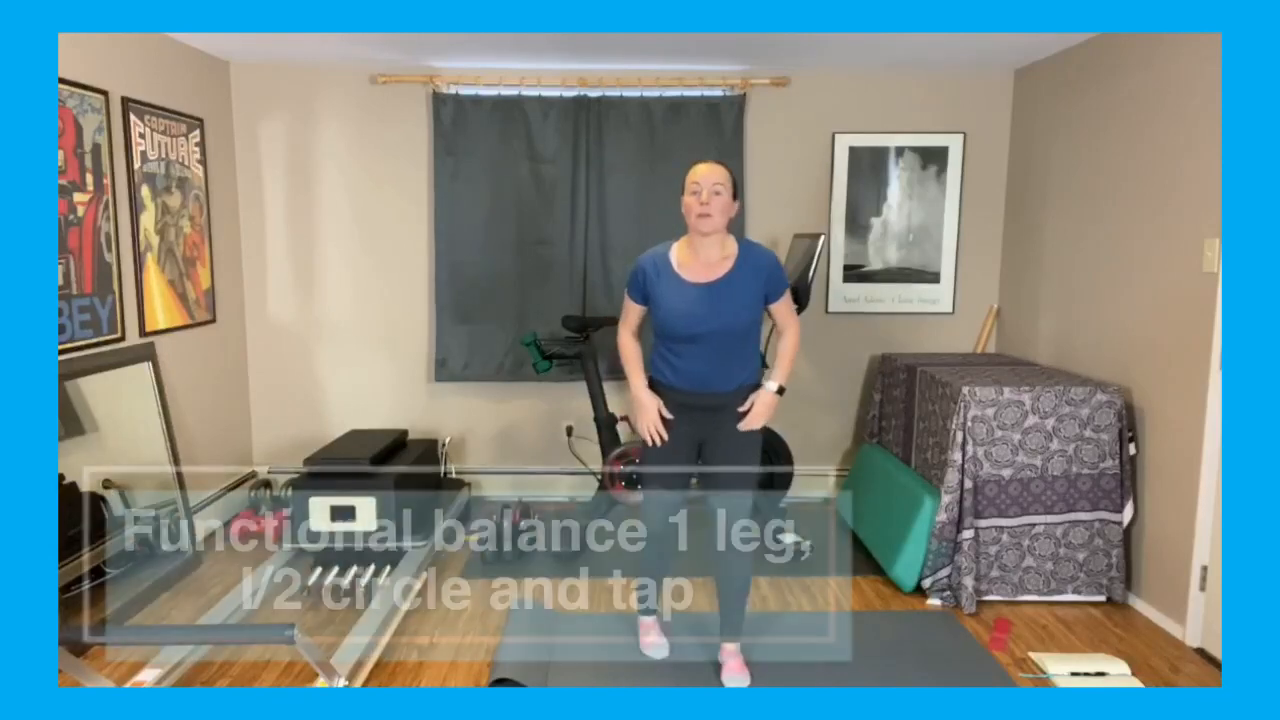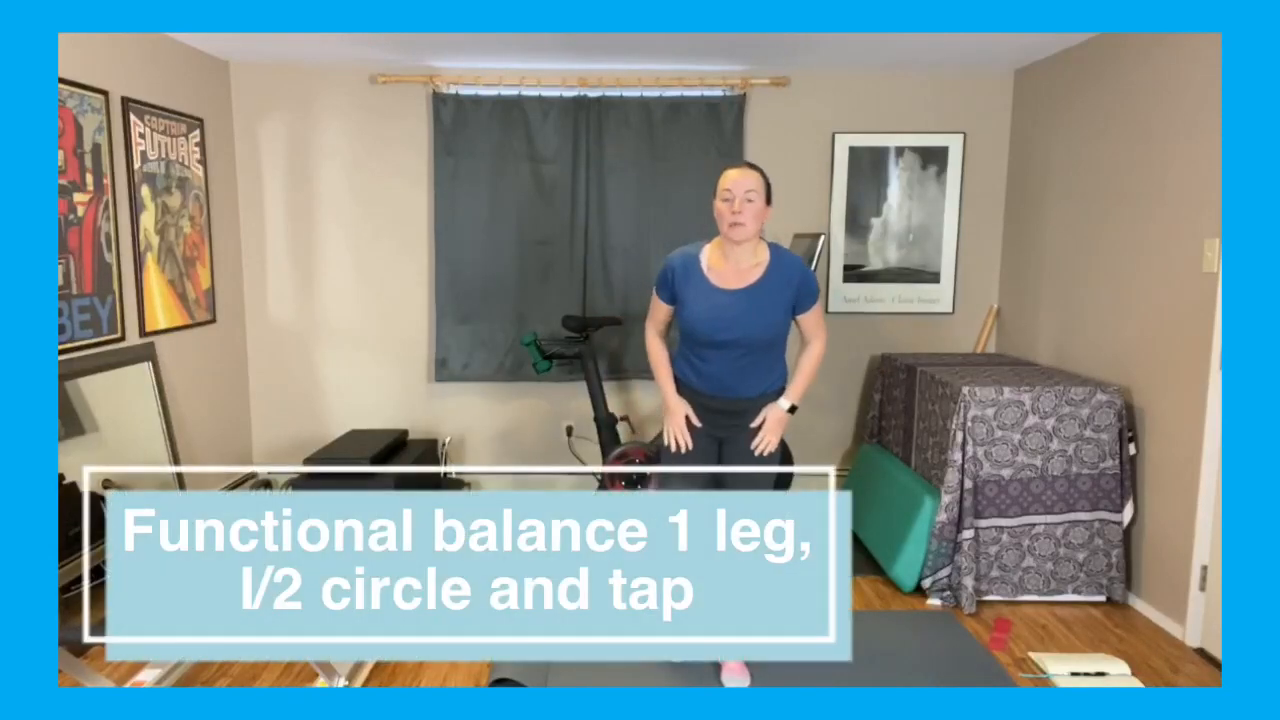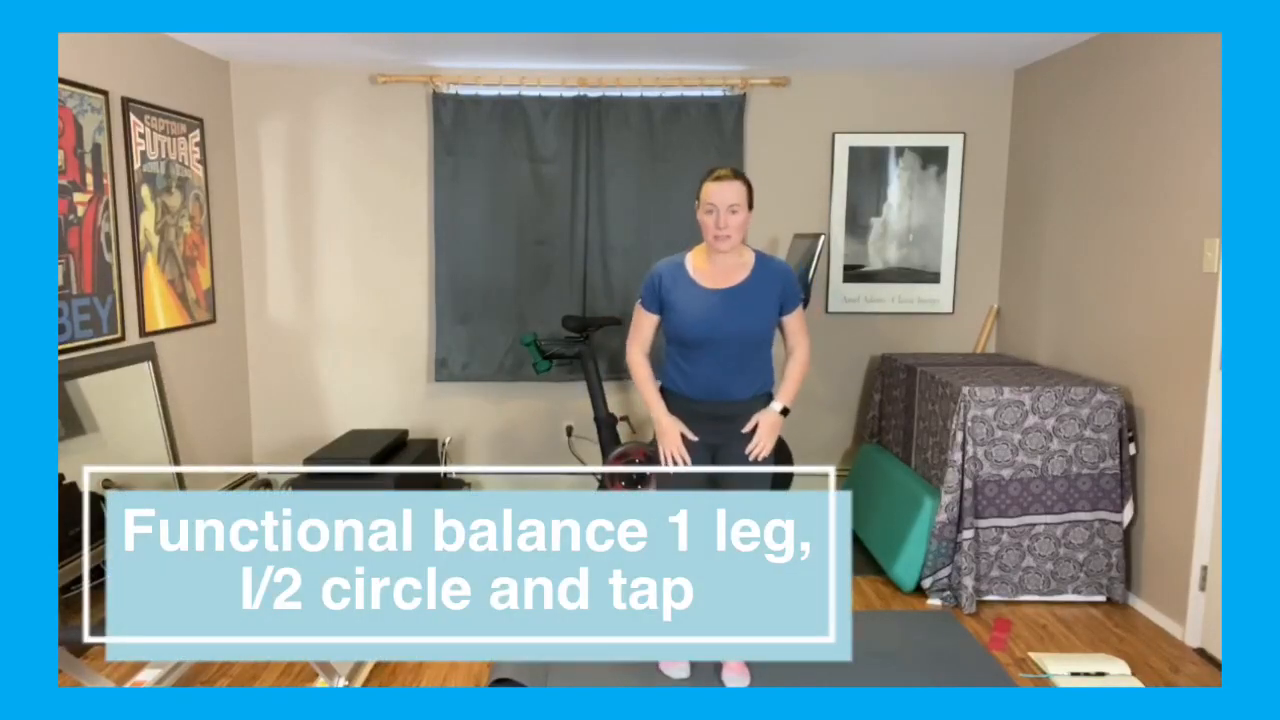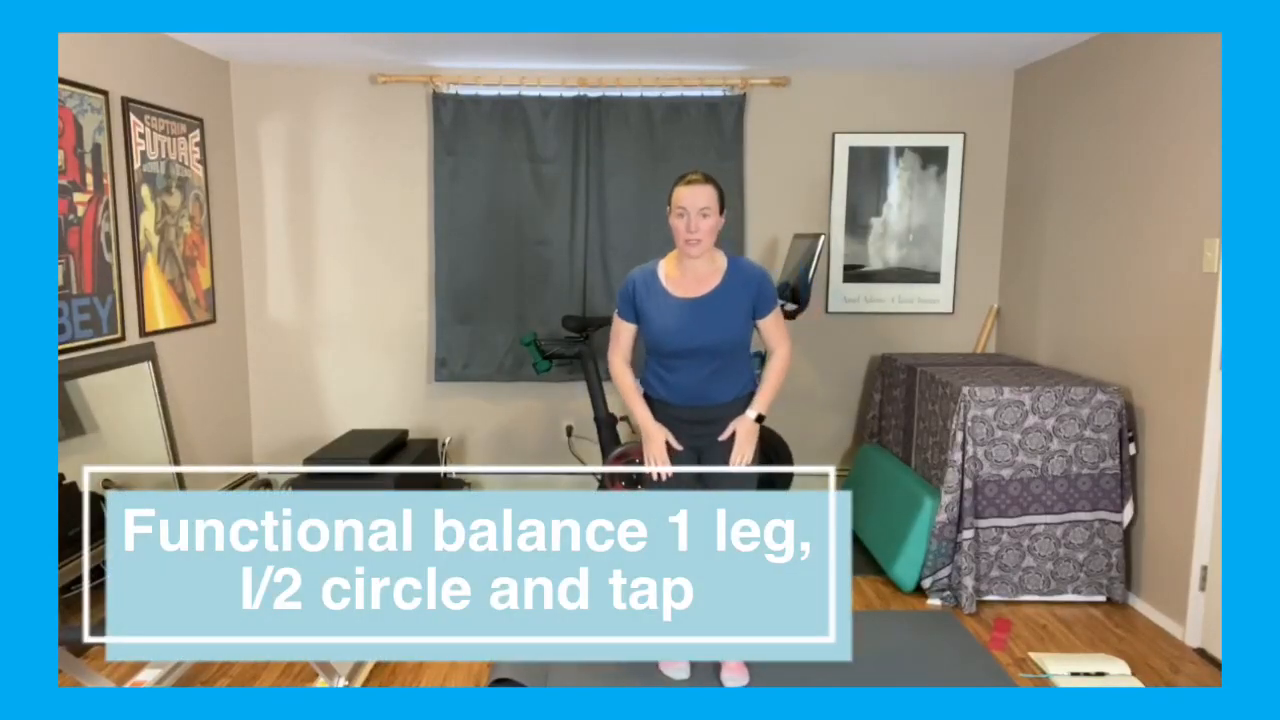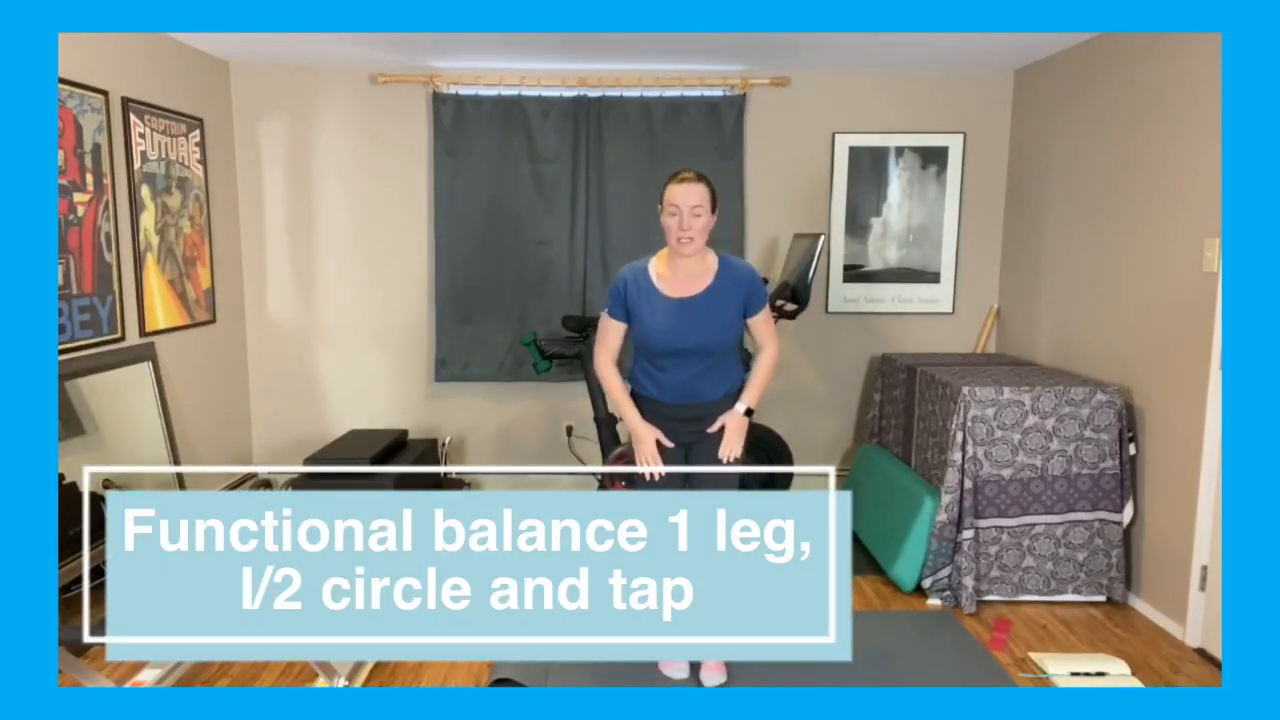
dt=0.5s
person 1, frame 1
left shoulder: (761, 264)
right shoulder: (651, 267)
left elbow: (789, 327)
right elbow: (627, 332)
left wrist: (774, 387)
right wrist: (639, 392)
left hip: (734, 414)
right hip: (670, 411)
left knee: (733, 530)
right knee: (660, 519)
left ankle: (731, 644)
right ankle: (649, 613)
person 1, frame 2
left shoulder: (792, 272)
right shoulder: (680, 266)
left elbow: (815, 341)
right elbow: (654, 331)
left wrist: (786, 405)
right wrist: (670, 398)
left hip: (756, 417)
right hip: (693, 411)
person 1, frame 3
left shoulder: (777, 277)
right shoulder: (666, 276)
left elbow: (799, 347)
right elbow: (636, 351)
left wrist: (779, 409)
right wrist: (660, 417)
left hip: (747, 423)
right hip: (684, 421)
person 1, frame 4
left shoulder: (750, 279)
right shoulder: (640, 284)
left elbow: (780, 351)
right elbow: (619, 359)
left wrist: (753, 417)
right wrist: (647, 424)
left hip: (730, 424)
right hip: (667, 425)
person 1, frame 5
left shoulder: (740, 278)
right shoulder: (631, 281)
left elbow: (769, 348)
right elbow: (604, 359)
left wrist: (743, 410)
right wrist: (636, 425)
left hip: (718, 422)
right hip: (656, 423)
